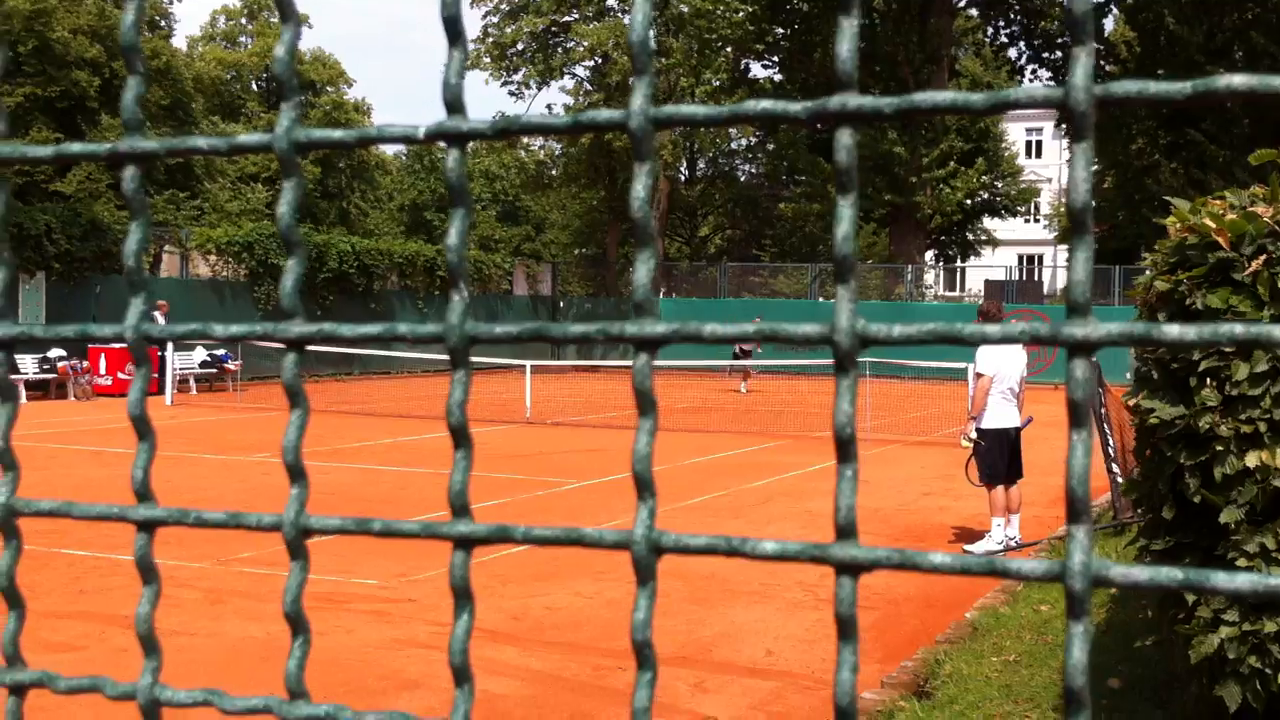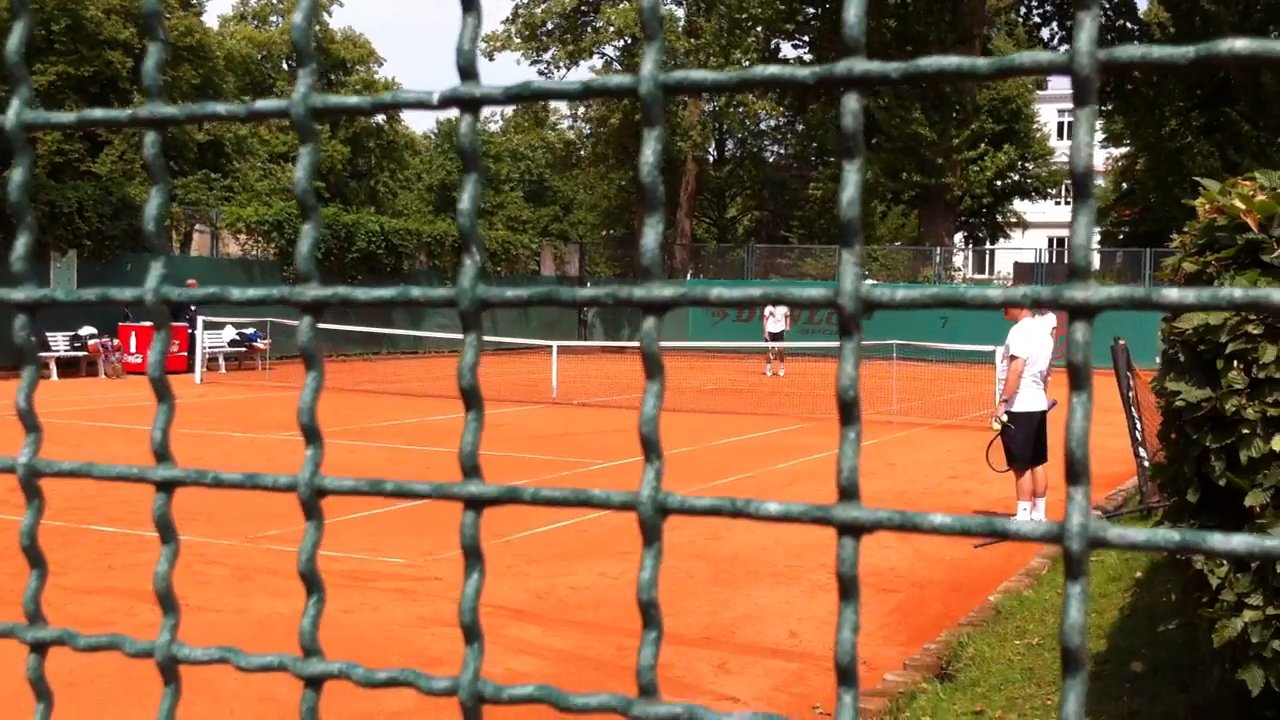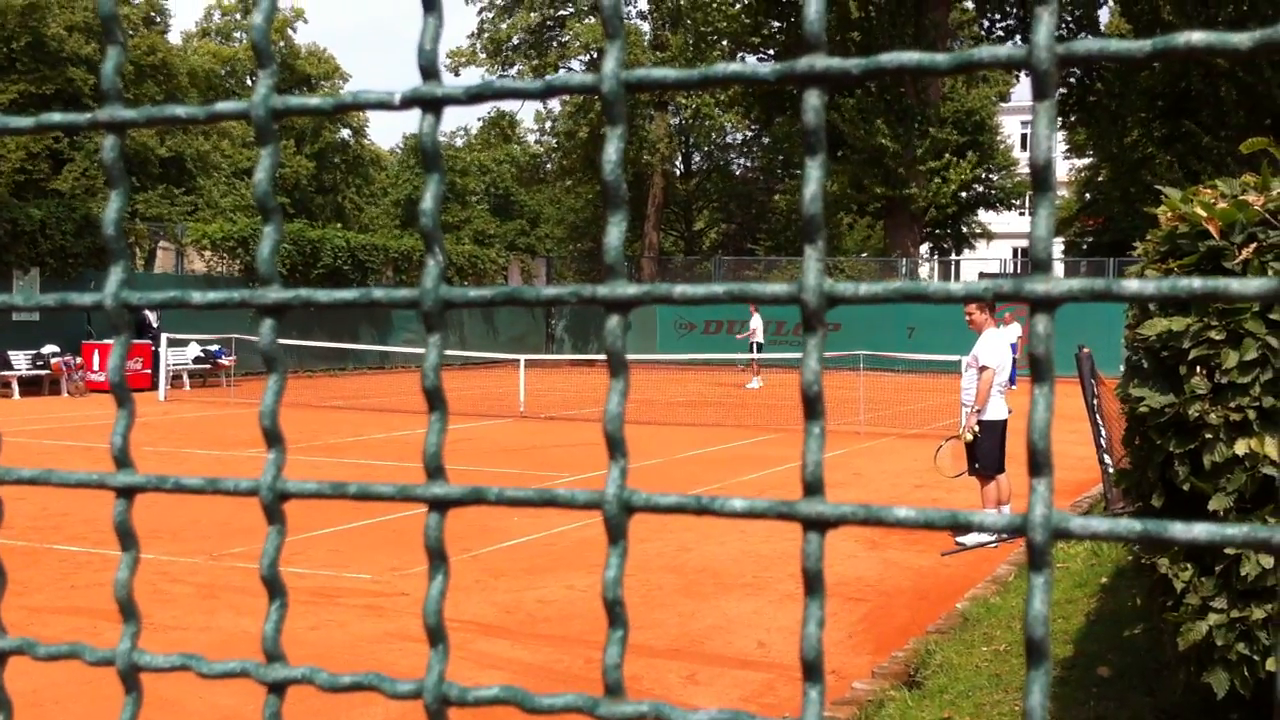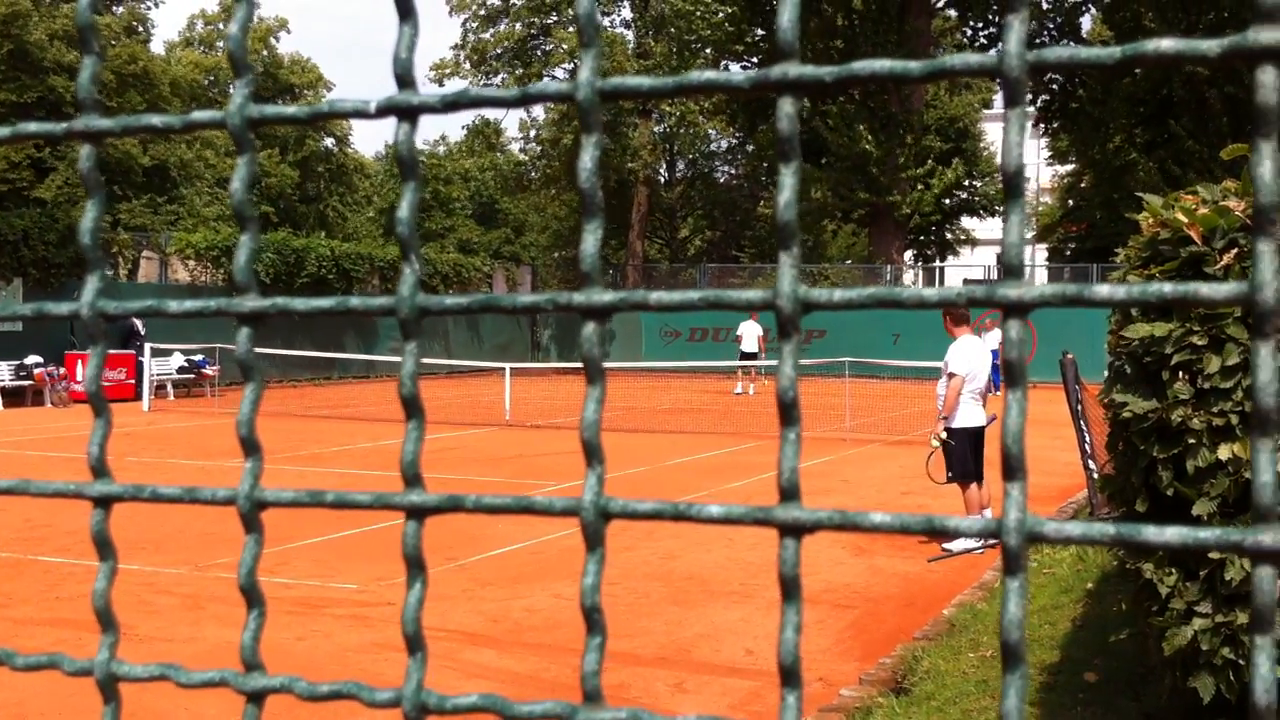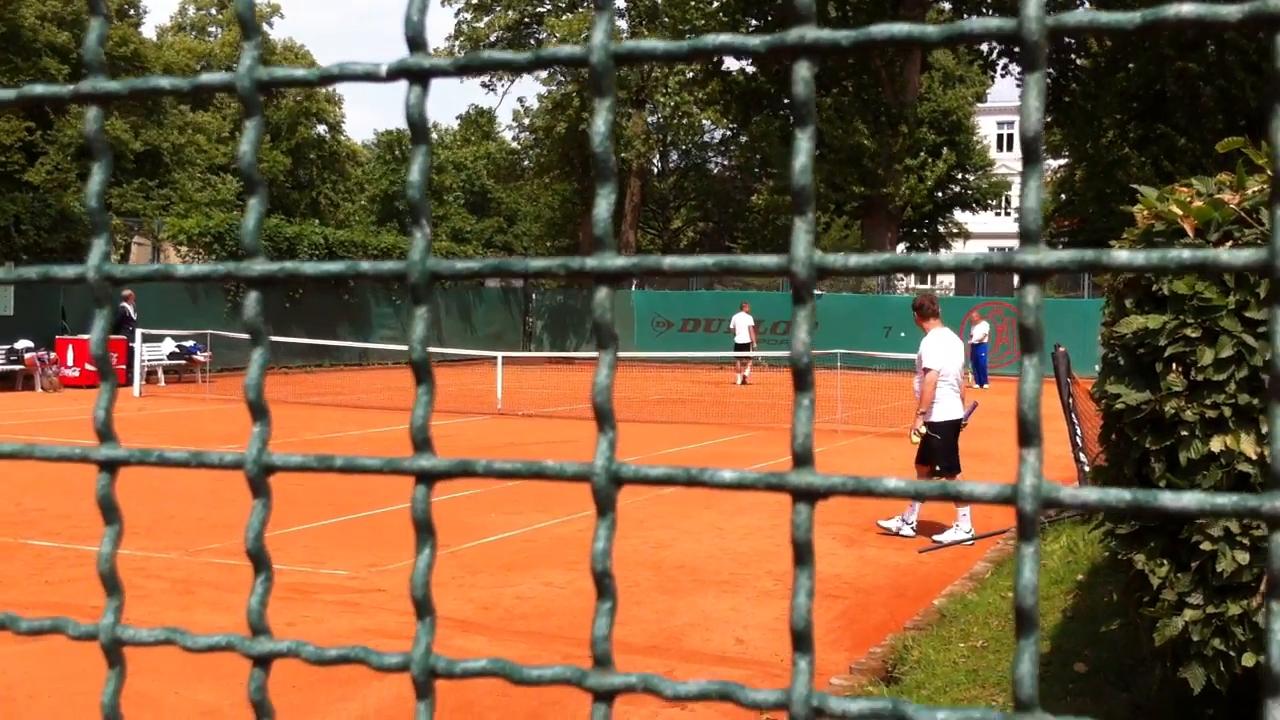
dt=0.7s
person 1, frame 1
left shoulder: (987, 348)
right shoulder: (1018, 348)
left elbow: (983, 387)
right elbow: (1021, 388)
left wrist: (971, 419)
left hip: (990, 424)
right hip: (1011, 422)
left knee: (995, 482)
right knee: (1011, 480)
left ankle: (996, 538)
right ankle: (1012, 533)
person 1, frame 2
left shoulder: (1020, 331)
right shoulder: (1042, 330)
left elbow: (1016, 369)
left wrist: (1002, 402)
left hip: (1019, 407)
right hip: (1037, 404)
left knee: (1021, 466)
right knee: (1037, 463)
left ankle: (1022, 520)
right ankle: (1038, 516)
person 1, frame 3
left shoulder: (988, 341)
right shoulder: (999, 339)
left elbow: (986, 379)
left wrist: (974, 413)
left hip: (985, 416)
right hip: (996, 414)
left knee: (985, 474)
right knee: (998, 471)
left ankle: (988, 531)
person 1, frame 4
left shoulder: (959, 348)
right shoulder: (981, 346)
left elbow: (955, 386)
left wrist: (941, 419)
left hip: (959, 423)
right hip: (976, 420)
left knee: (966, 480)
right knee: (976, 479)
left ankle: (974, 537)
person 1, frame 5
left shoulder: (931, 342)
right shoulder: (953, 339)
left elbow: (930, 381)
right elbow: (961, 379)
left wrist: (920, 415)
right wrist: (960, 409)
left hip: (940, 417)
right hip: (950, 414)
left knee: (950, 472)
right knee: (923, 467)
left ankle: (964, 527)
right ankle: (908, 520)
